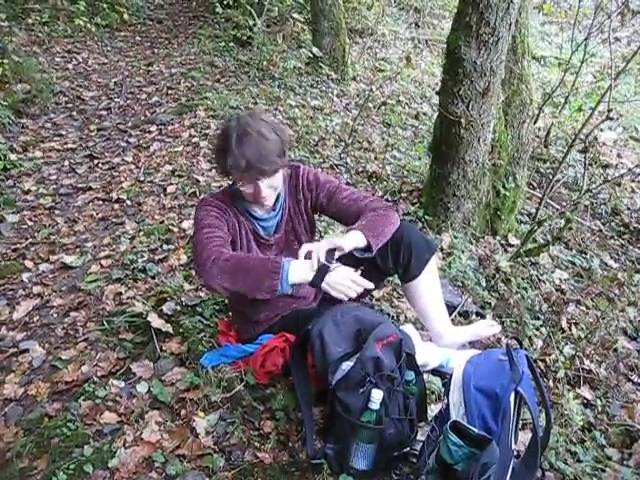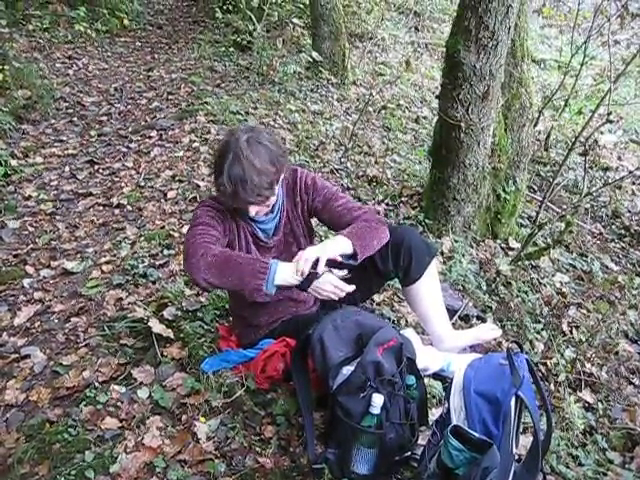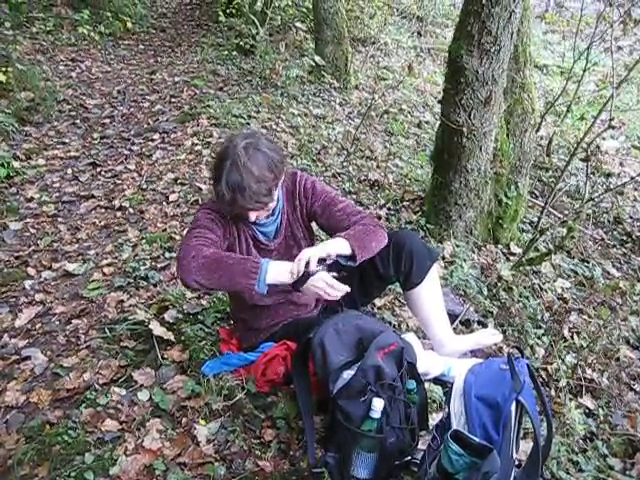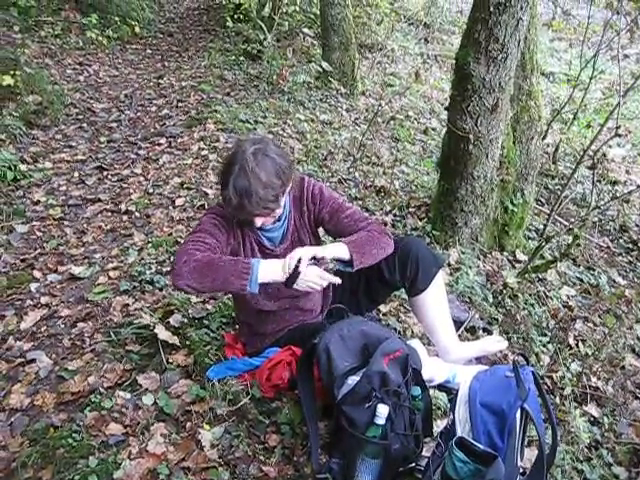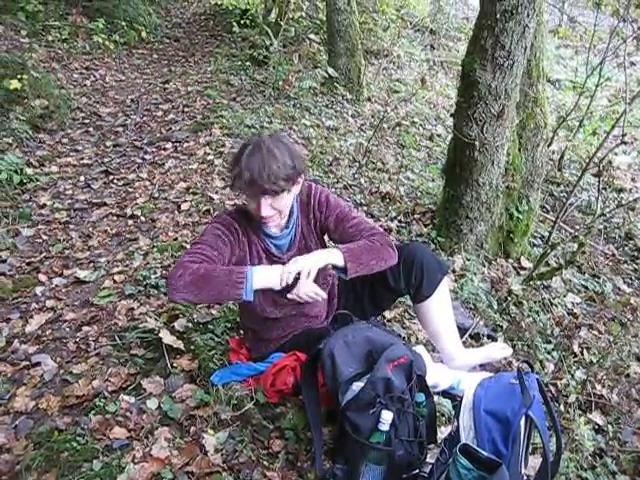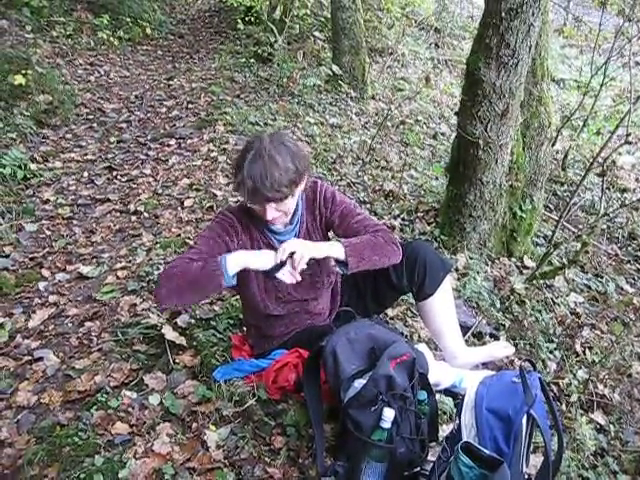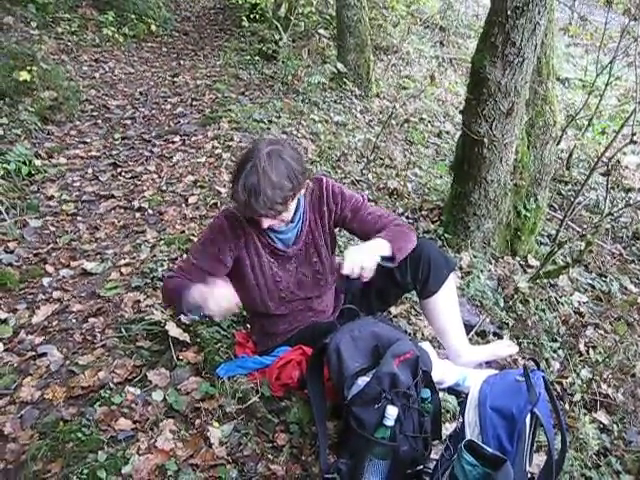
dt=0.3s
person 1, frame 1
left shoulder: (302, 181)
right shoulder: (217, 209)
left elbow: (384, 213)
right elbow: (212, 269)
left wrist: (341, 242)
right wrist: (312, 271)
left hip: (319, 290)
right hip: (272, 323)
left knee: (405, 237)
left ankle: (442, 335)
person 1, frame 2
left shoulder: (300, 184)
right shoulder: (214, 212)
left elbow: (374, 225)
right elbow: (199, 263)
left wrist: (331, 246)
right wrist: (297, 275)
left hip: (318, 293)
right hip: (273, 326)
left knee: (404, 240)
left ankle: (443, 339)
person 1, frame 3
left shoulder: (299, 187)
right shoulder: (216, 216)
left elbow: (373, 230)
right elbow: (191, 266)
left wrist: (330, 247)
right wrist: (290, 273)
left hip: (322, 293)
right hip: (276, 329)
left knee: (406, 244)
left ankle: (444, 343)
person 1, frame 4
left shoulder: (307, 192)
right shoulder: (223, 220)
left elbow: (380, 237)
right elbow: (184, 269)
left wrist: (327, 250)
right wrist: (280, 270)
left hip: (325, 298)
right hip: (281, 334)
left knee: (411, 251)
left ankle: (449, 350)
person 1, frame 5
left shoulder: (315, 200)
right shoulder: (231, 229)
left elbow: (384, 248)
right elbow: (180, 283)
left wrist: (323, 257)
right wrist: (271, 276)
left hip: (332, 303)
right hip: (287, 340)
left knee: (416, 258)
left ankle: (454, 357)
person 1, frame 6
left shoulder: (319, 196)
right shoulder: (233, 226)
left elbow: (388, 246)
right elbow: (168, 289)
left wrist: (321, 248)
right wrist: (243, 259)
left hip: (334, 300)
right hip: (290, 337)
left knee: (419, 256)
left ankle: (456, 355)
person 1, frame 7
left shoulder: (324, 194)
right shoulder: (231, 226)
left elbow: (402, 230)
right elbow: (175, 284)
left wrist: (371, 248)
right wrist: (202, 295)
left hip: (338, 300)
right hip: (292, 334)
left knee: (423, 253)
left ankle: (460, 354)
